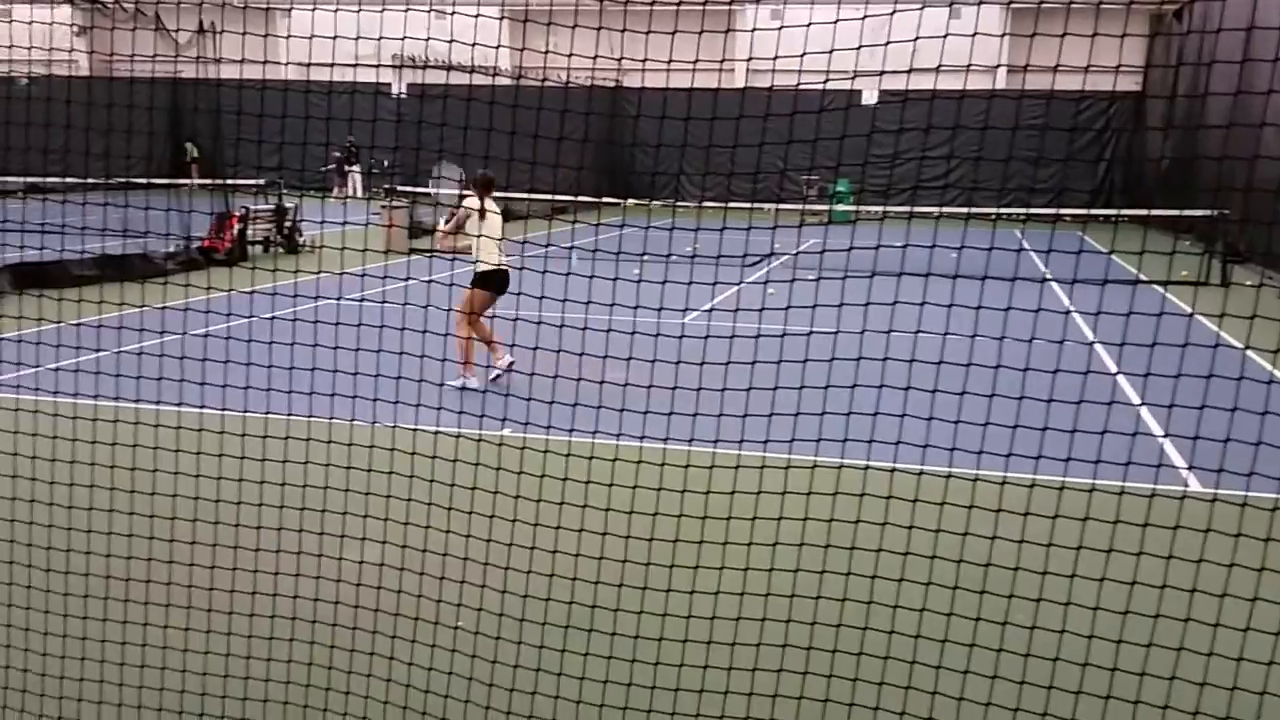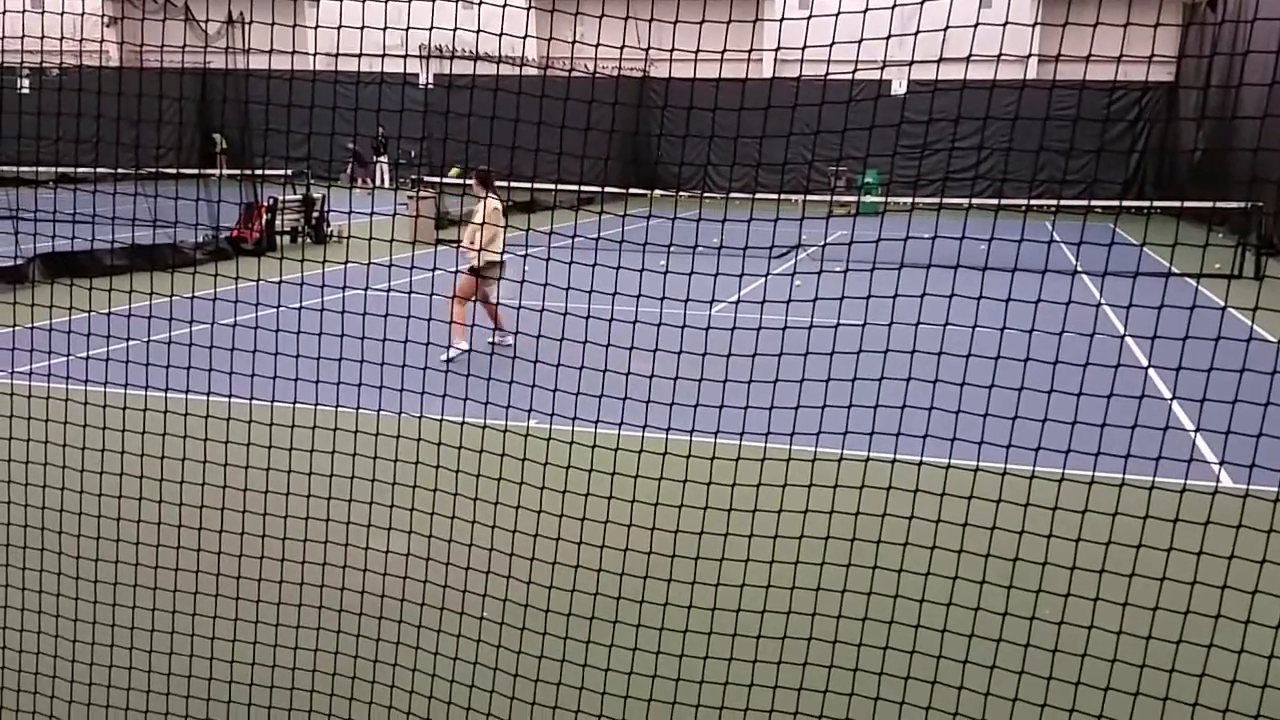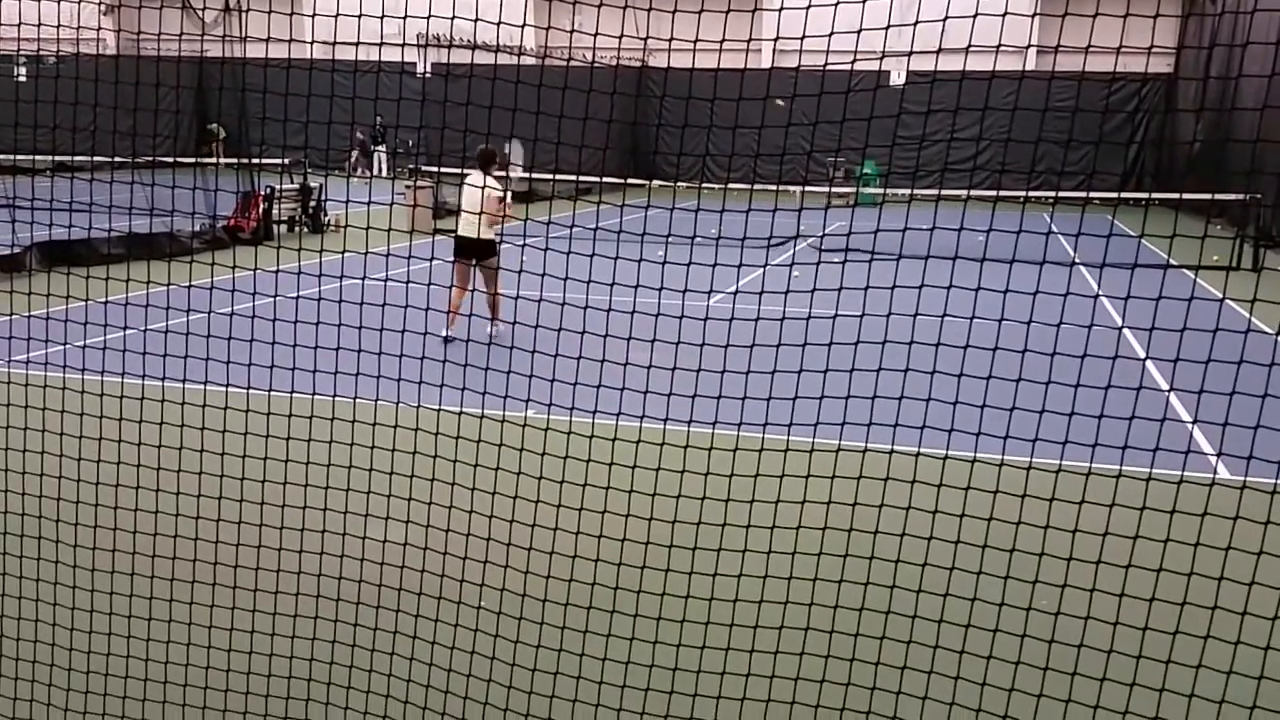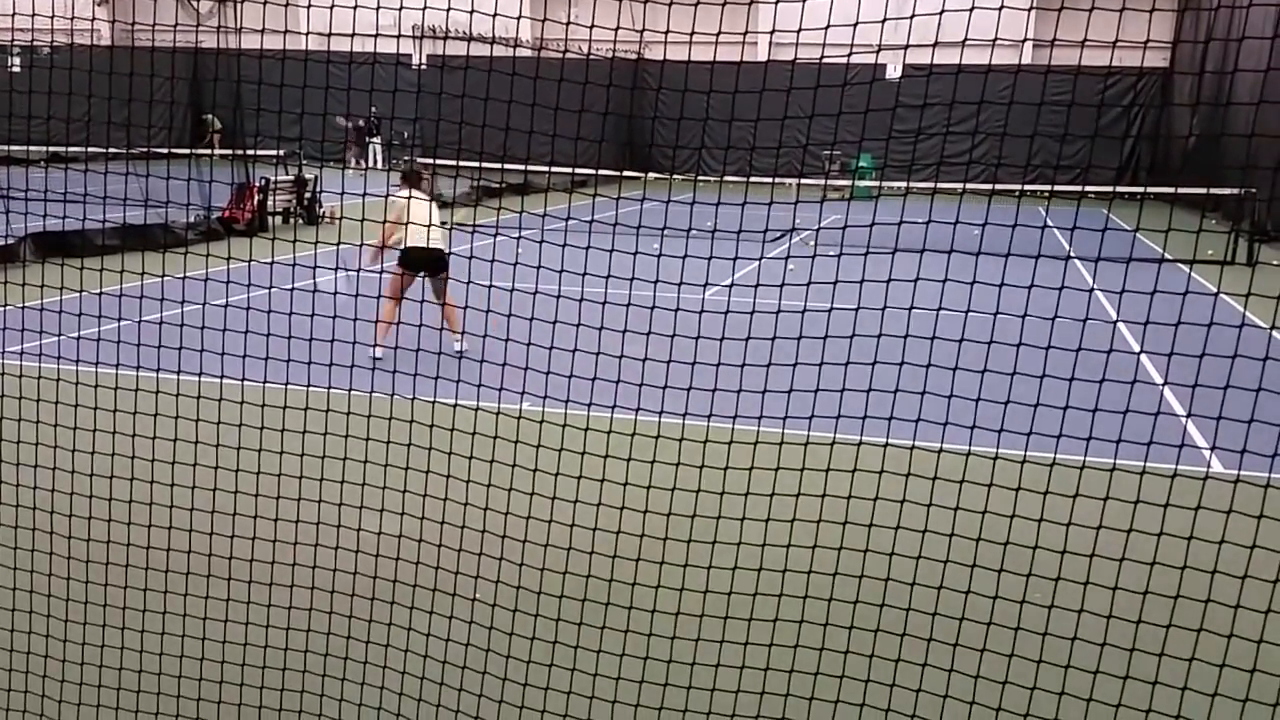
dt=0.7s
person 1, frame 1
left shoulder: (471, 203)
right shoulder: (496, 210)
left elbow: (453, 227)
left wrist: (443, 232)
left hip: (488, 273)
right hip: (502, 273)
left knee: (462, 322)
right knee: (474, 318)
left ankle: (467, 376)
right ankle: (502, 359)
person 1, frame 2
left shoulder: (491, 202)
right shoulder: (483, 203)
left elbow: (492, 233)
right elbow: (469, 234)
left wrist: (474, 248)
right wrist: (468, 246)
left hip: (487, 262)
right hip: (489, 261)
left knee: (457, 300)
right knee: (484, 298)
left ankle: (459, 343)
right ankle: (503, 335)
person 1, frame 3
left shoulder: (468, 178)
right shoulder: (494, 186)
right elbow: (492, 220)
right wrist: (505, 210)
left hip: (462, 238)
right hip: (484, 241)
left knee: (460, 287)
right knee: (492, 286)
left ankle: (448, 328)
right ankle: (494, 324)
person 1, frame 4
left shoulder: (399, 198)
right shoulder: (430, 201)
left elbow: (389, 231)
left wrist: (376, 252)
right wrist: (389, 243)
left hip: (413, 252)
right hip: (437, 252)
left knee: (392, 299)
right knee: (443, 297)
left ankle: (379, 346)
right ankle: (458, 340)
